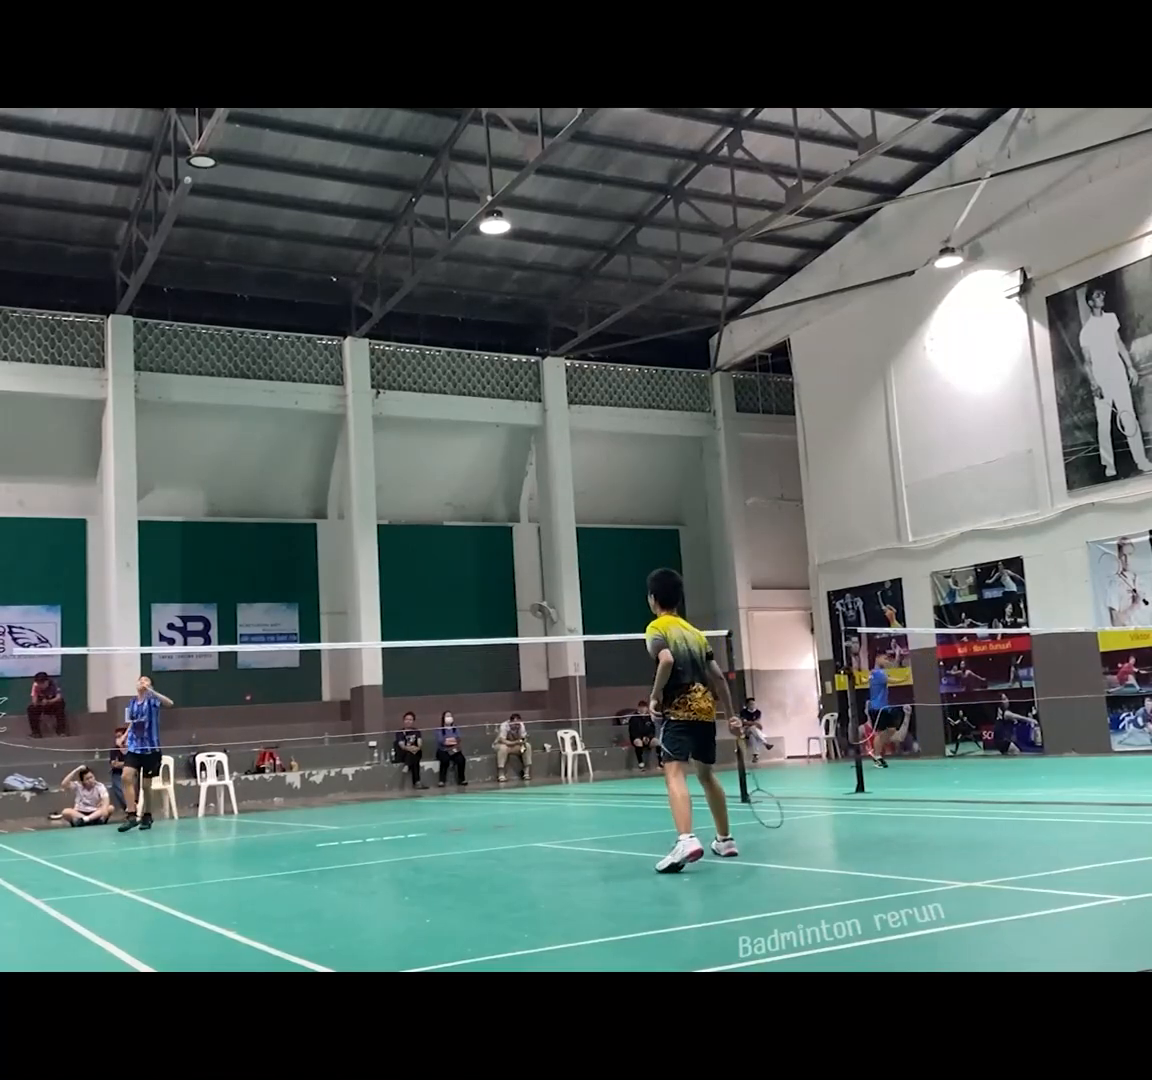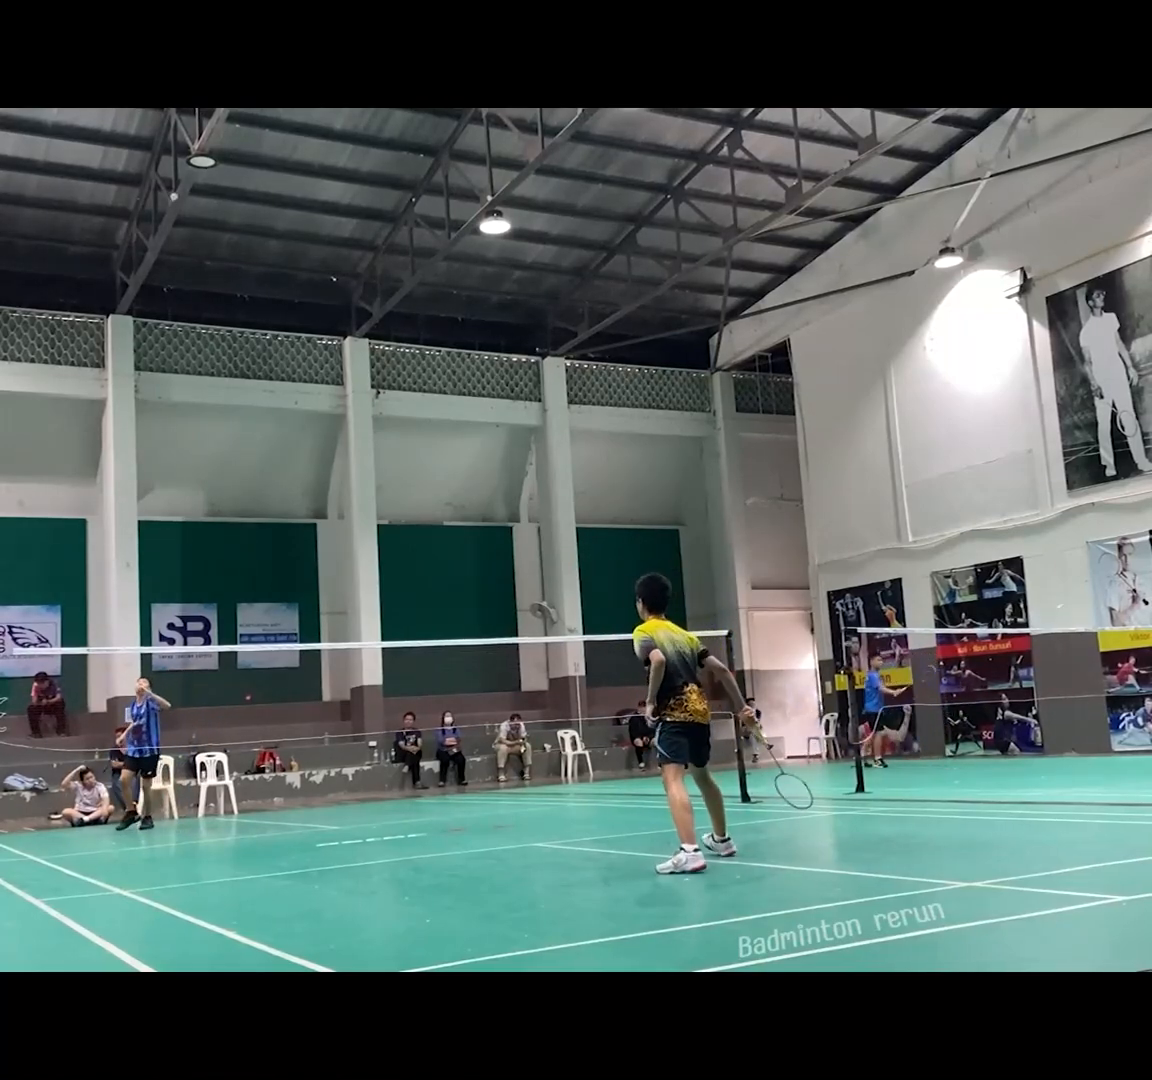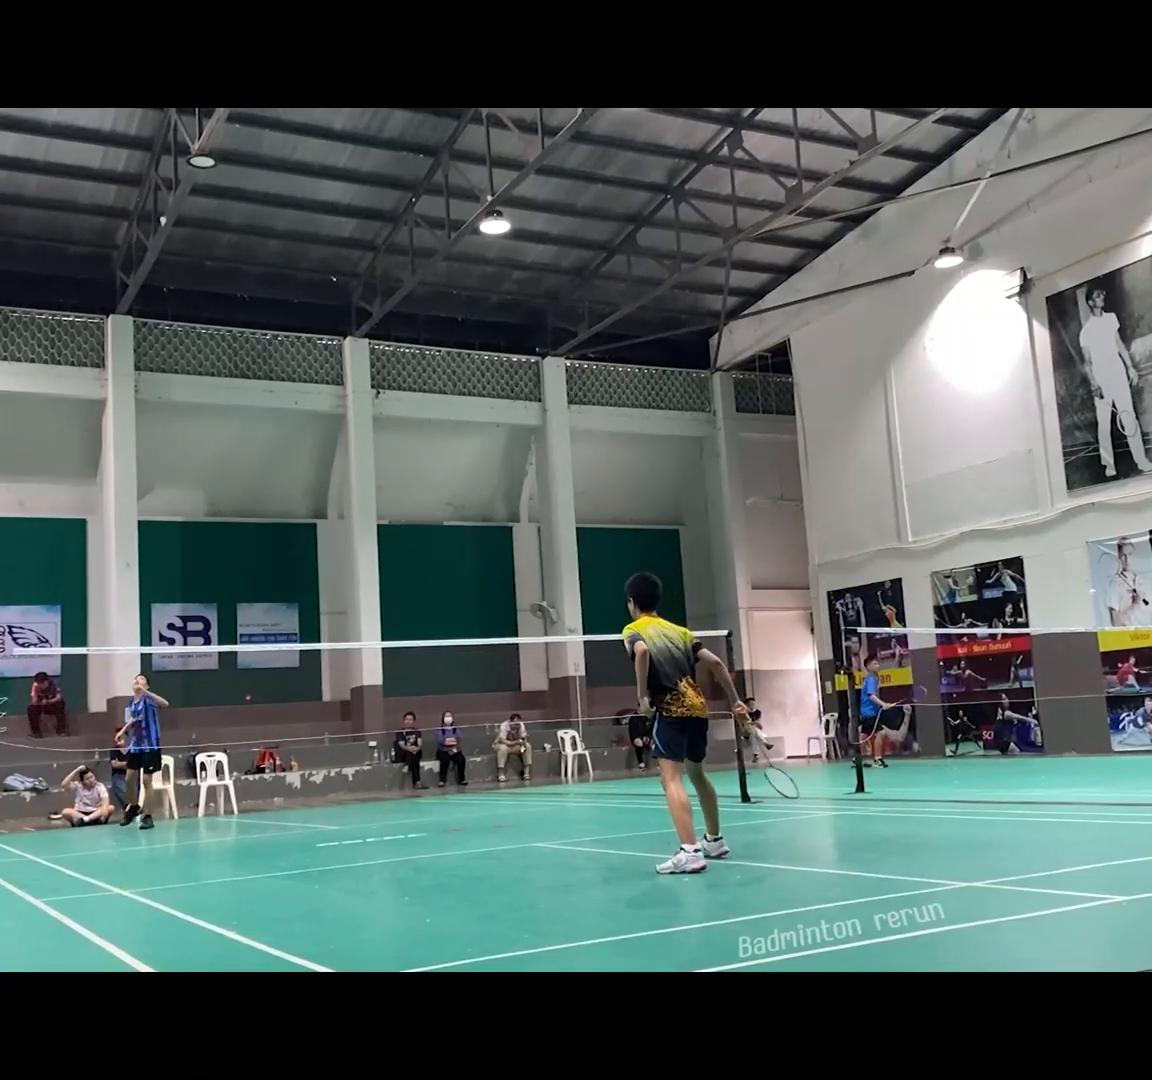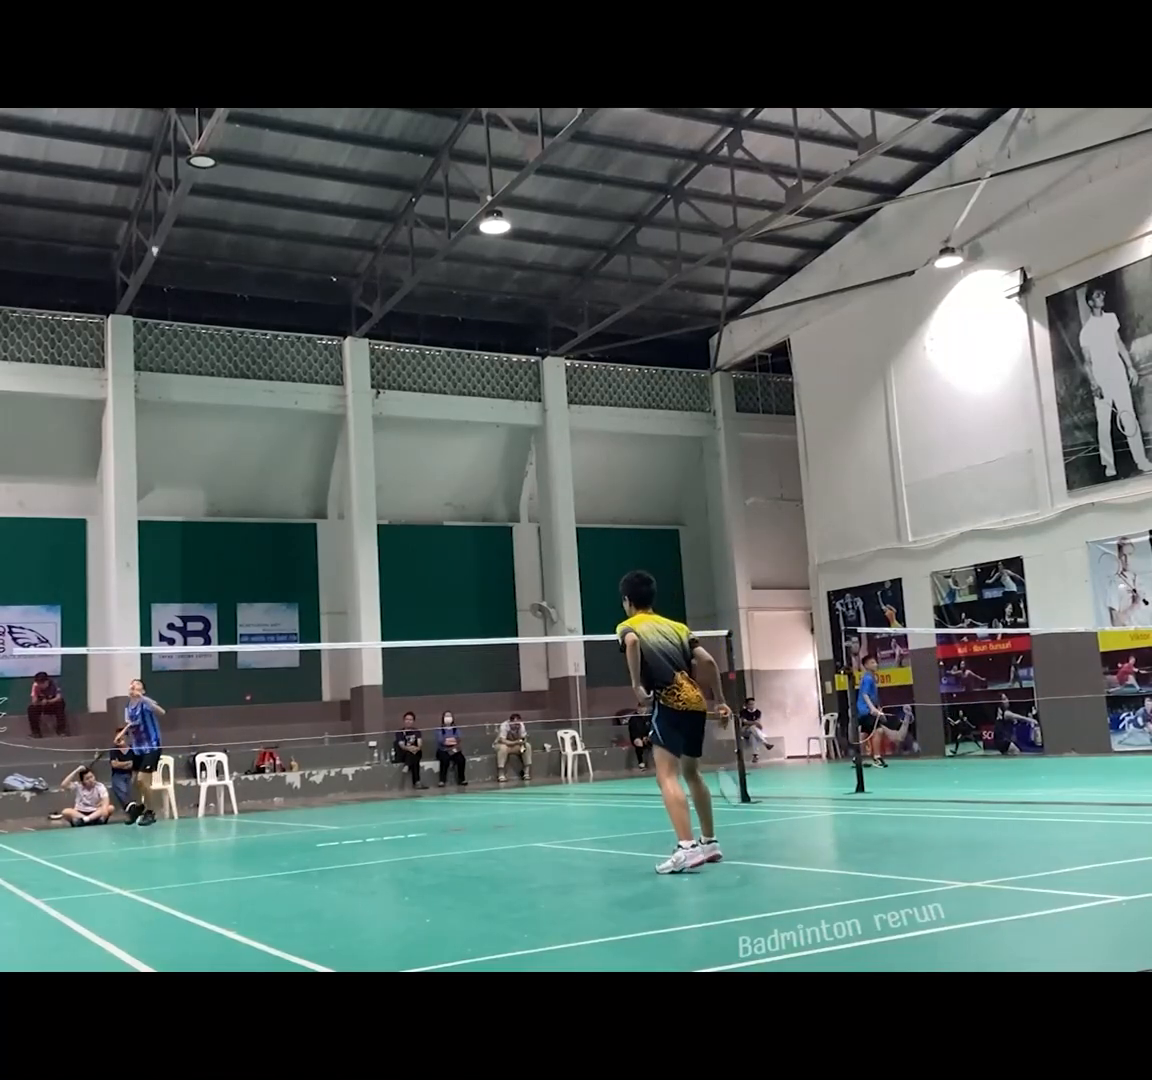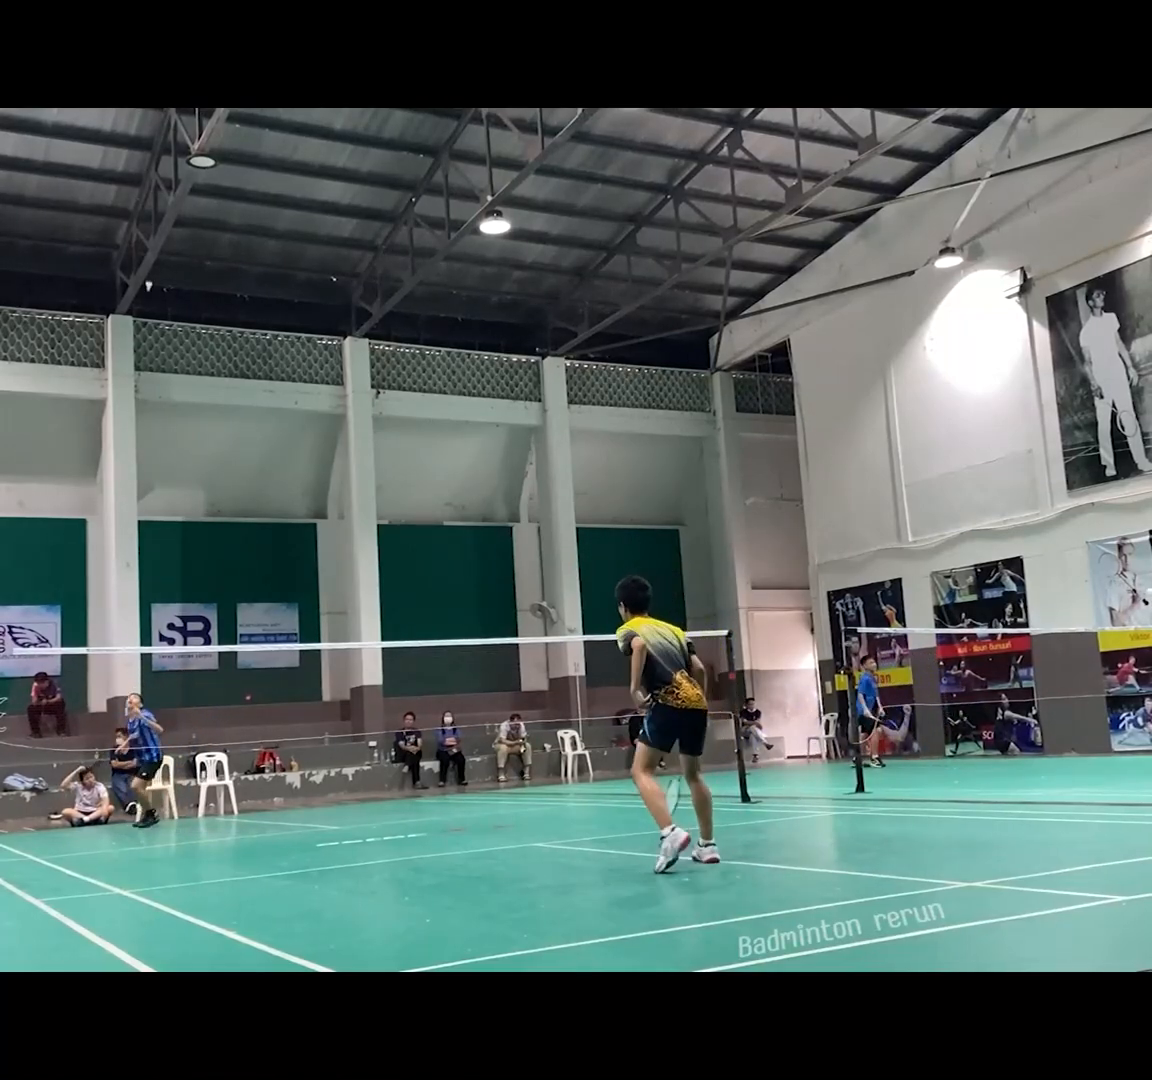
dt=0.1s
person 1, frame 1
left shoulder: (657, 628)
right shoulder: (694, 632)
left elbow: (665, 660)
right elbow: (718, 676)
left wrist: (654, 695)
right wrist: (731, 715)
left hip: (678, 711)
right hip: (705, 710)
left knee: (674, 776)
right knee: (706, 775)
left ankle: (687, 843)
right ankle: (725, 840)
person 1, frame 2
left shoulder: (644, 632)
right shoulder: (685, 634)
left elbow: (658, 661)
right elbow: (719, 670)
left wrist: (650, 700)
right wrist: (741, 706)
left hip: (674, 714)
right hip: (699, 711)
left knee: (673, 780)
right knee: (702, 776)
left ankle: (690, 852)
right ankle: (722, 840)
person 1, frame 3
left shoulder: (633, 631)
right shoulder: (679, 631)
left elbow: (642, 650)
right elbow: (714, 662)
left wrist: (642, 694)
right wrist: (735, 700)
left hip: (670, 709)
right hip: (698, 708)
left knee: (670, 779)
right knee: (697, 773)
left ankle: (690, 851)
right ankle: (715, 839)
person 1, frame 4
left shoulder: (628, 626)
right shoulder: (676, 626)
left elbow: (631, 642)
right elbow: (707, 662)
left wrist: (637, 685)
right wrist: (720, 701)
left hip: (669, 703)
right hip: (696, 702)
left knee: (666, 775)
right knee: (691, 772)
left ankle: (687, 848)
right ankle: (709, 842)
person 1, frame 5
left shoulder: (626, 630)
right shoulder: (672, 629)
left elbow: (640, 647)
right elbow: (699, 668)
left wrist: (636, 688)
left hip: (669, 701)
right hip: (698, 701)
left knee: (642, 771)
right knee: (692, 773)
left ankle: (671, 833)
right ankle: (707, 845)
